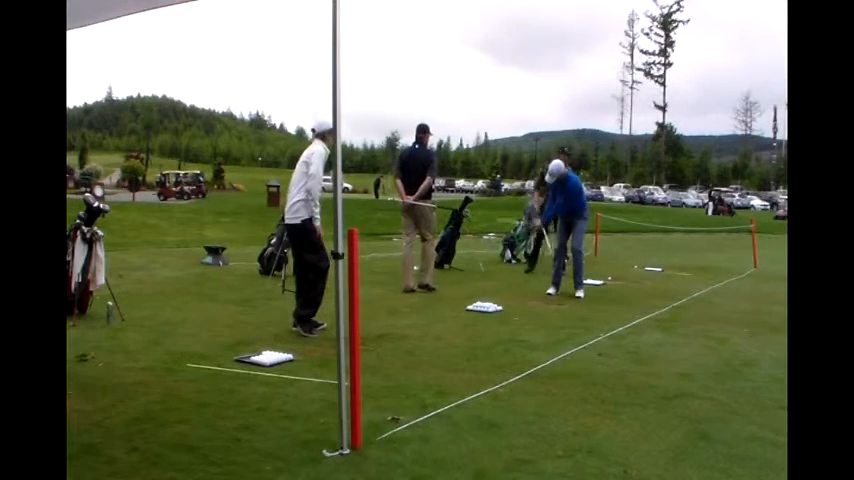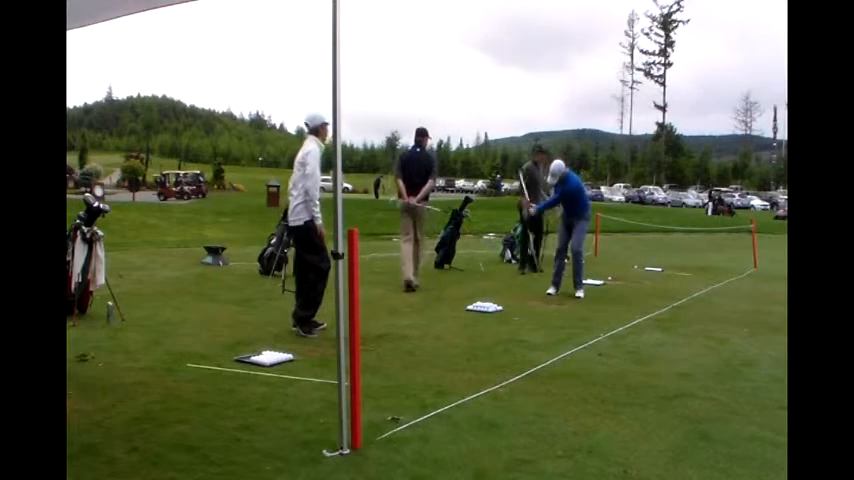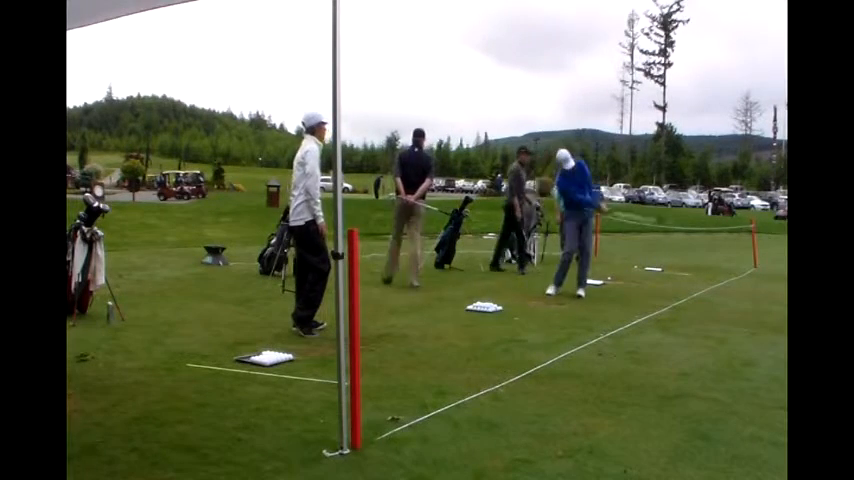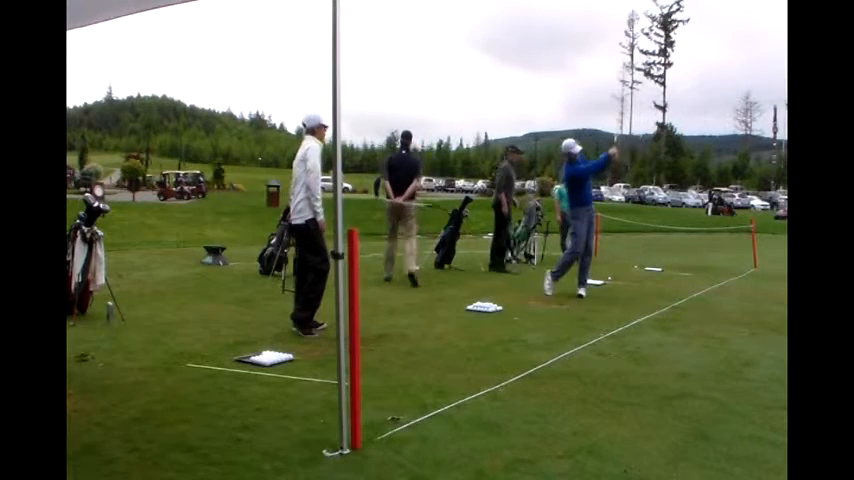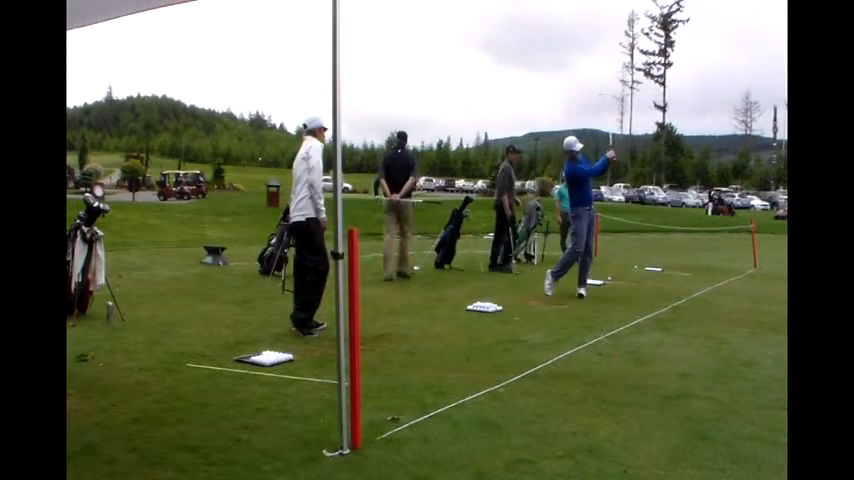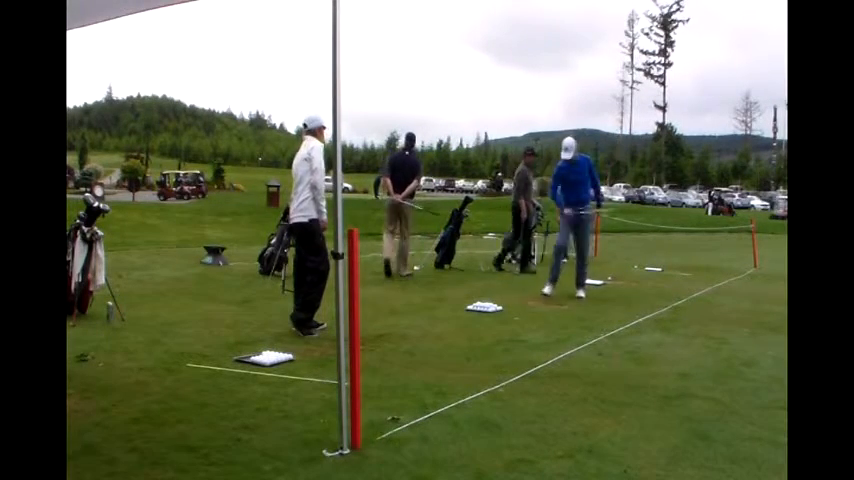
dt=0.4s
person 1, frame 1
left shoulder: (311, 151)
right shoulder: (318, 151)
right elbow: (312, 187)
right wrist: (316, 221)
left hip: (294, 217)
right hip: (302, 217)
left knee: (304, 266)
right knee: (319, 264)
left ankle: (303, 317)
right ankle: (303, 316)
person 1, frame 2
left shoulder: (306, 149)
right shoulder: (313, 149)
right elbow: (310, 187)
right wrist: (318, 219)
left hip: (296, 218)
right hip: (305, 218)
left knee: (305, 267)
right knee: (320, 265)
left ankle: (302, 317)
right ankle: (303, 318)
person 1, frame 3
left shoulder: (305, 148)
right shoulder: (312, 149)
right elbow: (311, 186)
right wrist: (319, 218)
left hip: (298, 218)
right hip: (307, 218)
left knee: (305, 267)
right knee: (320, 266)
left ankle: (303, 317)
right ankle: (303, 318)
person 1, frame 4
left shoulder: (304, 149)
right shoulder: (312, 147)
right elbow: (312, 184)
right wrist: (320, 216)
left hip: (298, 217)
right hip: (307, 217)
left knee: (305, 266)
right knee: (319, 266)
left ankle: (303, 317)
right ankle: (302, 318)
person 1, frame 5
left shoulder: (303, 150)
right shoulder: (314, 146)
right elbow: (314, 181)
right wrist: (322, 214)
left hip: (298, 216)
right hip: (308, 216)
left knee: (304, 267)
right knee: (318, 266)
left ankle: (302, 317)
right ankle: (302, 318)
person 1, frame 6
left shoulder: (301, 151)
right shoulder: (315, 146)
left elbow: (304, 183)
right elbow: (316, 182)
right wrist: (323, 215)
left hip: (297, 217)
right hip: (308, 216)
left knee: (303, 267)
right knee: (319, 267)
left ankle: (302, 318)
right ankle: (302, 318)
person 2, frame 1
left shoulder: (404, 154)
right shoulder: (429, 155)
left elbow: (397, 178)
right elbow: (429, 179)
left wrist: (404, 197)
right wrist: (416, 197)
left hip: (406, 203)
right hip: (424, 202)
left knee: (408, 241)
right knee: (428, 240)
left ankle: (408, 283)
right ankle: (425, 280)
person 2, frame 2
left shoulder: (404, 156)
right shoulder: (430, 158)
left elbow: (398, 179)
right elbow: (431, 182)
left wrist: (406, 198)
right wrist: (417, 199)
left hip: (405, 202)
right hip: (421, 203)
left knee: (406, 239)
right knee: (417, 240)
left ankle: (408, 276)
right ankle: (414, 278)
person 2, frame 3
left shoulder: (402, 155)
right shoulder: (427, 158)
left elbow: (397, 177)
right elbow: (428, 181)
left wrist: (403, 195)
right wrist: (414, 197)
left hip: (401, 200)
right hip: (418, 202)
left knee: (396, 237)
right knee: (415, 239)
left ankle: (389, 274)
right ankle: (414, 279)
person 2, frame 4
left shoulder: (391, 158)
right shoulder: (415, 160)
left elbow: (385, 180)
right elbow: (416, 182)
left wrist: (393, 198)
right wrist: (403, 198)
left hip: (392, 202)
right hip: (408, 202)
left knee: (391, 237)
right knee: (410, 236)
left ankle: (388, 273)
right ankle: (411, 269)
person 2, frame 5
left shoulder: (387, 157)
right shoulder: (410, 158)
left elbow: (382, 179)
right elbow: (412, 179)
left wrist: (389, 195)
right wrist: (400, 195)
left hip: (389, 200)
right hip: (405, 200)
left knee: (389, 235)
right knee: (405, 235)
left ankle: (389, 272)
right ankle: (402, 269)
person 2, frame 6
left shoulder: (394, 157)
right shoulder: (416, 161)
left elbow: (386, 177)
right elbow: (416, 182)
left wrist: (393, 194)
right wrist: (402, 196)
left hip: (392, 199)
right hip: (407, 200)
left knee: (389, 230)
right knee: (404, 235)
left ankle: (387, 257)
right ankle: (402, 269)
person 3, frame 1
left shoulder: (572, 184)
right shoulder: (556, 179)
left elbow: (559, 205)
right elbow: (552, 199)
left wrist: (544, 220)
right wrist: (543, 218)
left hip: (579, 216)
right hip: (565, 215)
left knee: (576, 249)
right knee: (560, 248)
left ankle: (579, 287)
right ankle: (555, 285)
person 3, frame 2
left shoulder: (571, 185)
right shoulder: (556, 178)
left elbow: (554, 201)
right elbow: (555, 198)
left wrist: (537, 210)
right wrist: (539, 207)
left hip: (581, 216)
right hip: (567, 215)
left knee: (575, 249)
right knee: (561, 249)
left ankle: (579, 287)
right ankle: (555, 285)
person 3, frame 3
left shoulder: (580, 165)
right shoulder: (562, 181)
left elbow: (588, 186)
right elbow: (576, 198)
left wrist: (597, 202)
right wrist: (597, 205)
left hip: (587, 211)
right hip: (571, 214)
left knee: (585, 250)
right knee: (569, 250)
left ankle: (581, 286)
right ankle: (556, 284)
person 3, frame 4
left shoulder: (579, 159)
right shoulder: (571, 171)
left elbow: (594, 169)
right elbow: (592, 168)
left wrist: (609, 159)
right wrist: (608, 155)
left hip: (589, 209)
right hip: (578, 211)
left knee: (588, 250)
right knee: (576, 249)
left ankle: (582, 285)
right ankle: (553, 275)
person 3, frame 5
left shoulder: (581, 158)
right shoulder: (570, 168)
left elbow: (594, 171)
right elbow: (592, 171)
left wrist: (608, 160)
right wrist: (606, 158)
left hip: (589, 209)
right hip: (578, 211)
left knee: (588, 250)
right knee: (577, 248)
left ankle: (582, 285)
right ankle: (553, 275)
person 3, frame 6
left shoulder: (587, 162)
right shoulder: (561, 167)
left elbow: (595, 183)
right elbow: (554, 191)
left wrist: (599, 202)
right wrist: (562, 208)
left hip: (584, 211)
right hip: (567, 211)
left knee: (583, 252)
right knee: (560, 246)
left ankle: (580, 287)
right ankle: (551, 283)
person 4, frame 1
right shoulder: (546, 170)
right elbow: (537, 187)
right wrist: (537, 200)
right hip: (546, 207)
right knee: (540, 233)
right ankle: (531, 263)
person 4, frame 2
left shoulder: (541, 168)
right shoulder: (528, 168)
right elbow: (523, 190)
left wrist: (545, 197)
left knee: (539, 235)
right knee: (526, 236)
left ankle: (533, 263)
right ankle: (523, 264)
person 4, frame 3
left shoulder: (520, 168)
right shoulder: (515, 169)
right elbow: (512, 191)
left wrist: (526, 197)
right wrist: (517, 209)
left hip: (514, 207)
right hip: (513, 207)
left knee: (505, 235)
right knee: (520, 236)
left ankle: (495, 263)
right ankle: (521, 265)
person 4, frame 4
left shoulder: (509, 167)
right shoulder: (505, 167)
right elbow: (499, 188)
left wrist: (512, 199)
right wrist: (504, 205)
left hip: (504, 205)
right hip: (501, 205)
left knee: (499, 234)
right knee: (503, 235)
left ankle: (494, 264)
right ankle: (498, 264)
person 4, frame 5
left shoulder: (509, 167)
right shoulder: (506, 168)
right elbow: (502, 190)
left wrist: (514, 198)
right wrist: (507, 207)
left hip: (507, 205)
right hip: (503, 206)
left knee: (509, 235)
right knee: (502, 235)
left ankle: (503, 263)
right ankle: (498, 264)
person 4, frame 6
left shoulder: (527, 170)
right shoulder: (522, 171)
right elbow: (519, 193)
left wrist: (531, 202)
right wrist: (523, 210)
left hip: (524, 207)
right hip: (520, 208)
left knee: (526, 236)
right knee: (521, 236)
